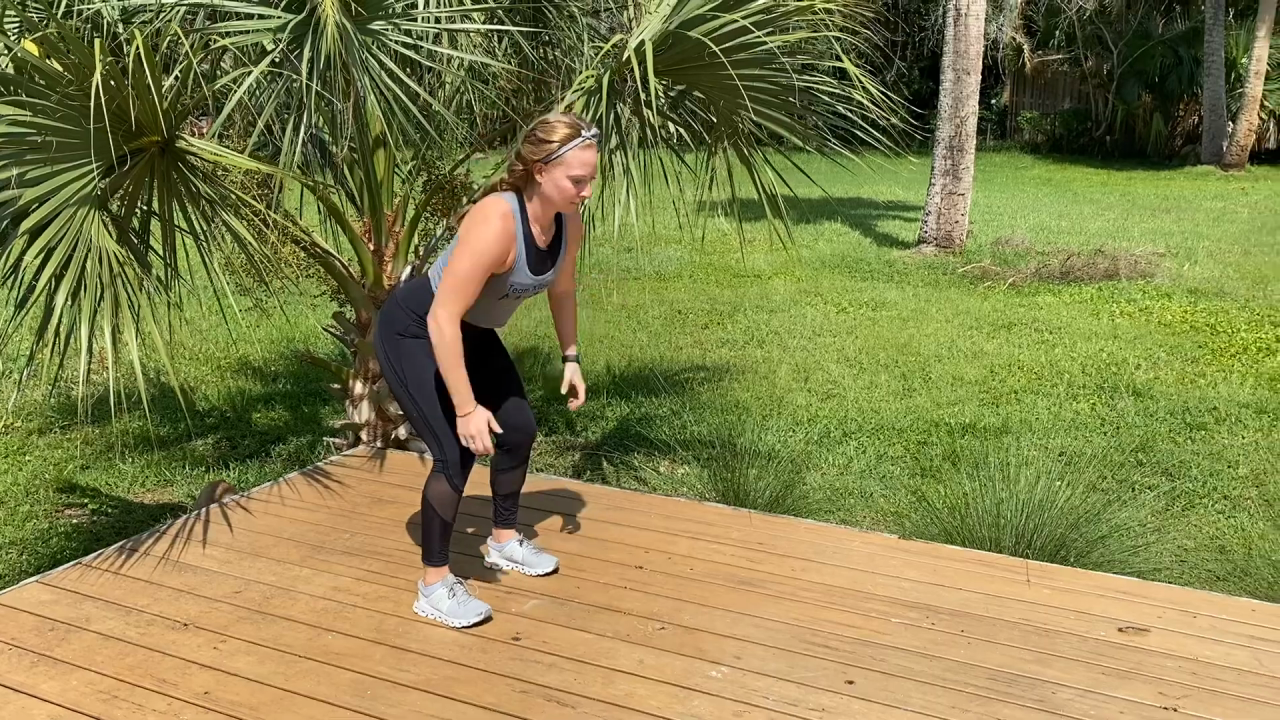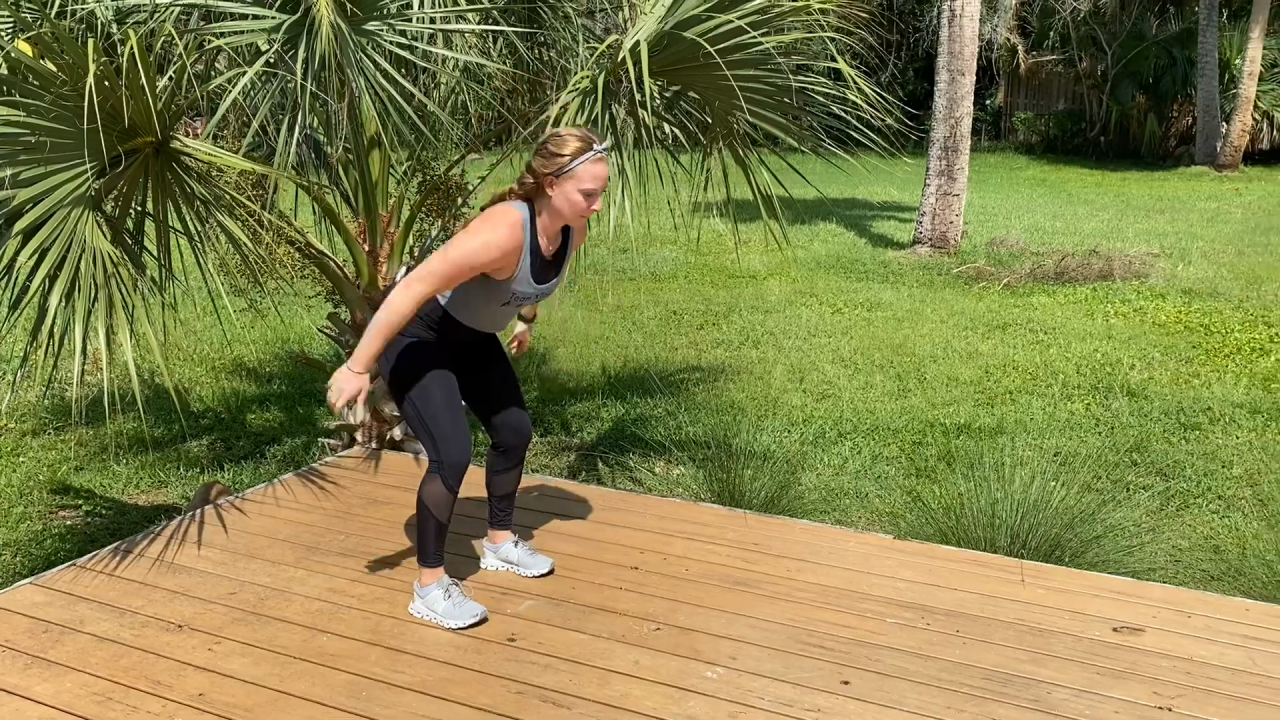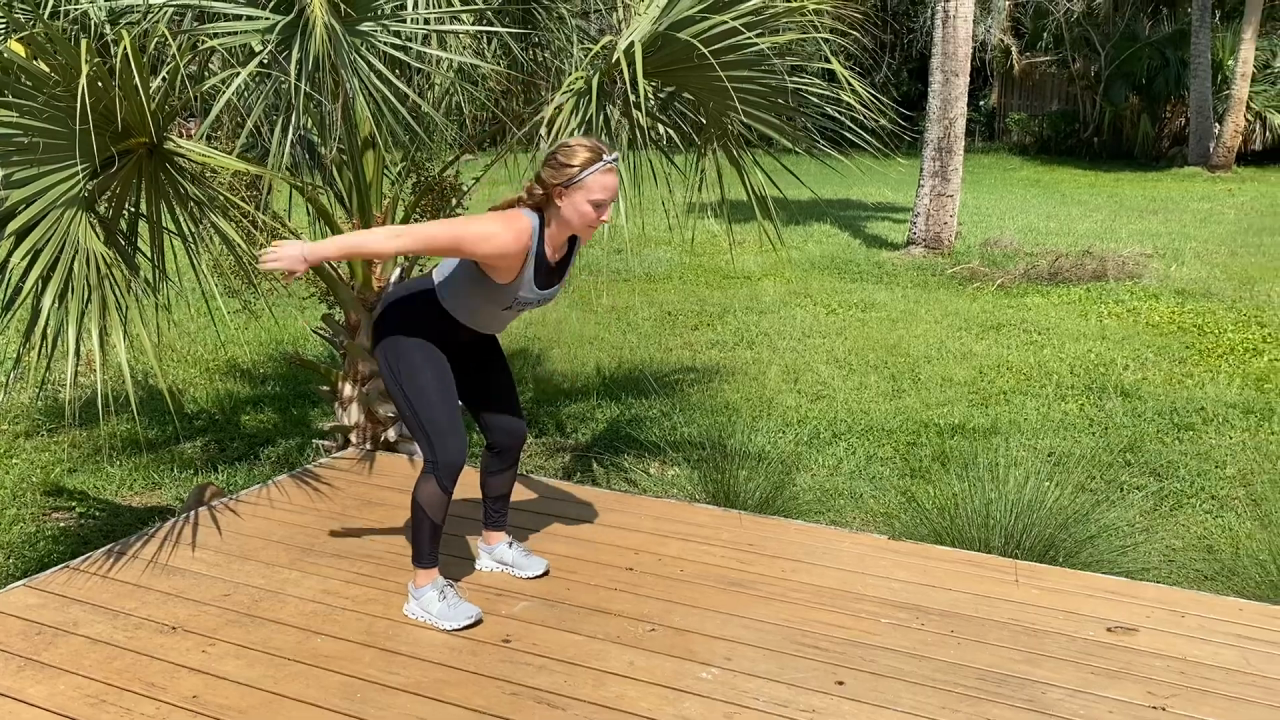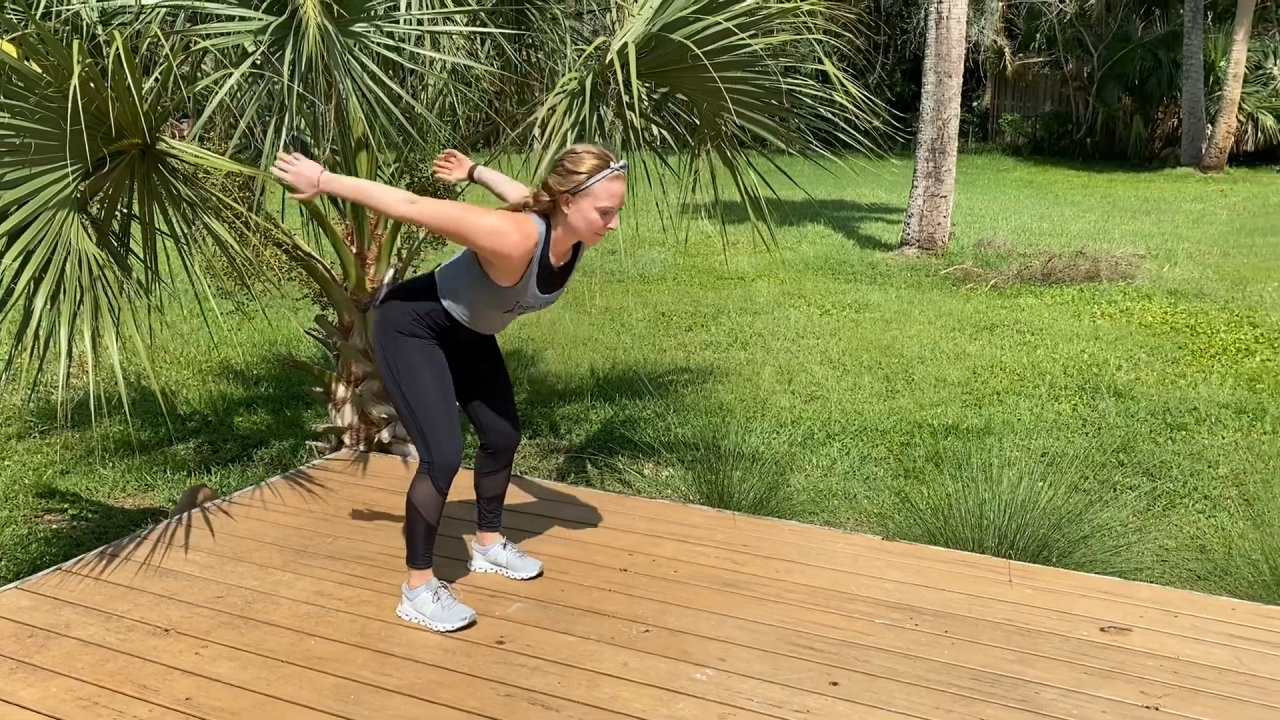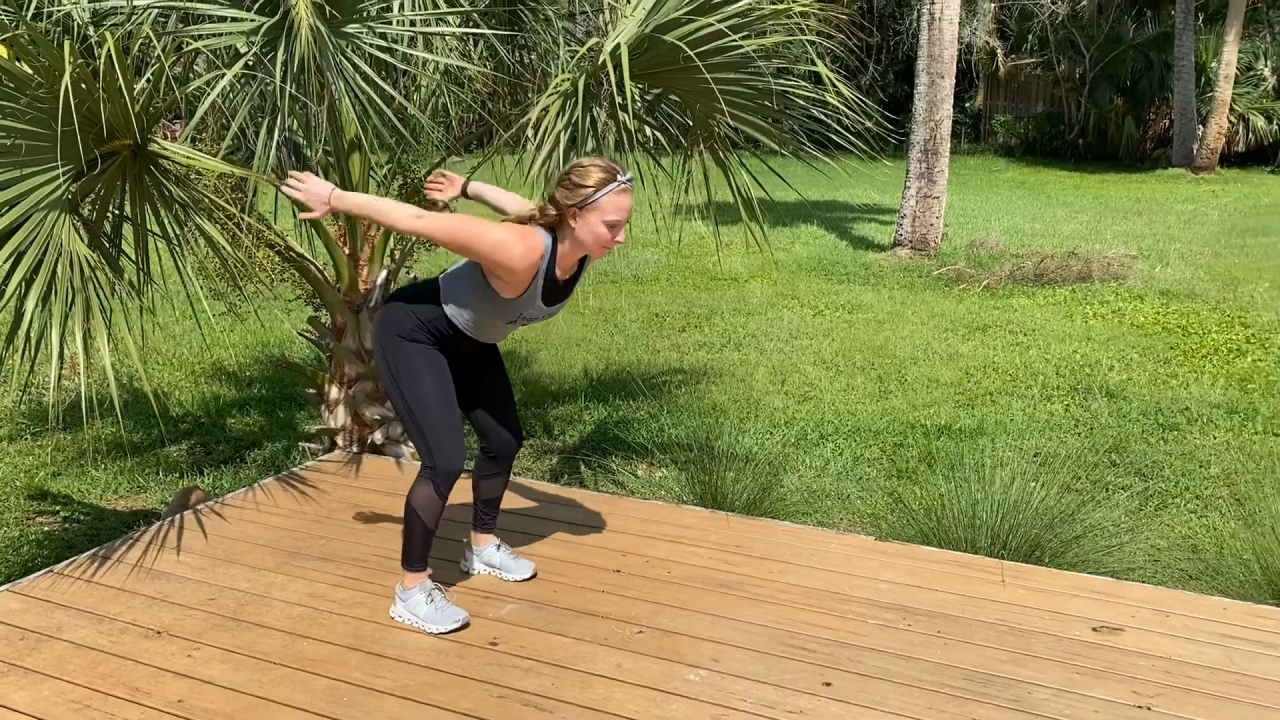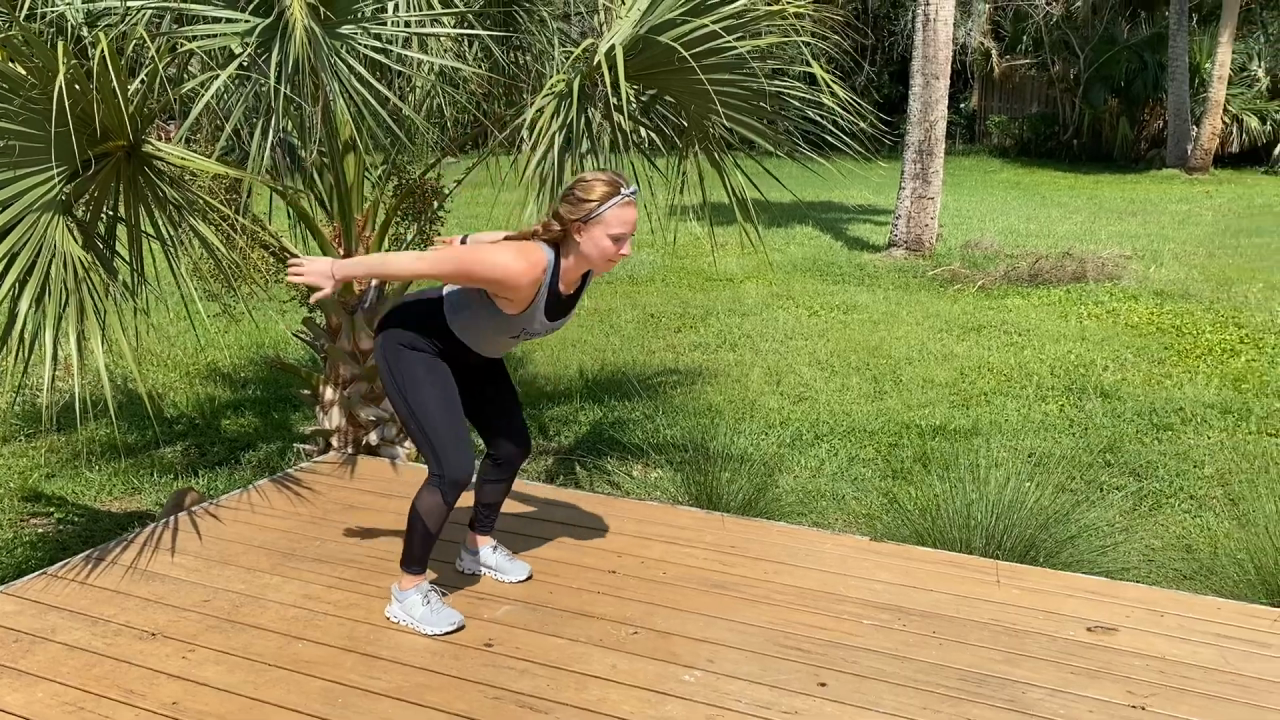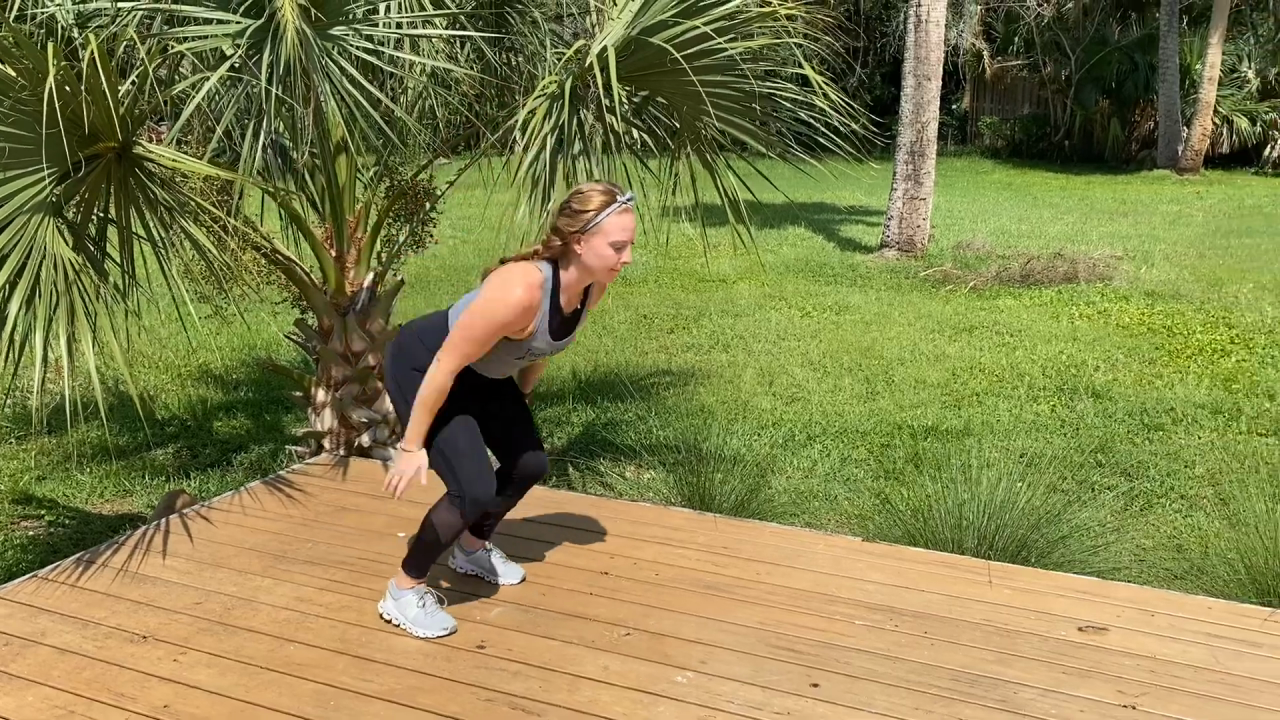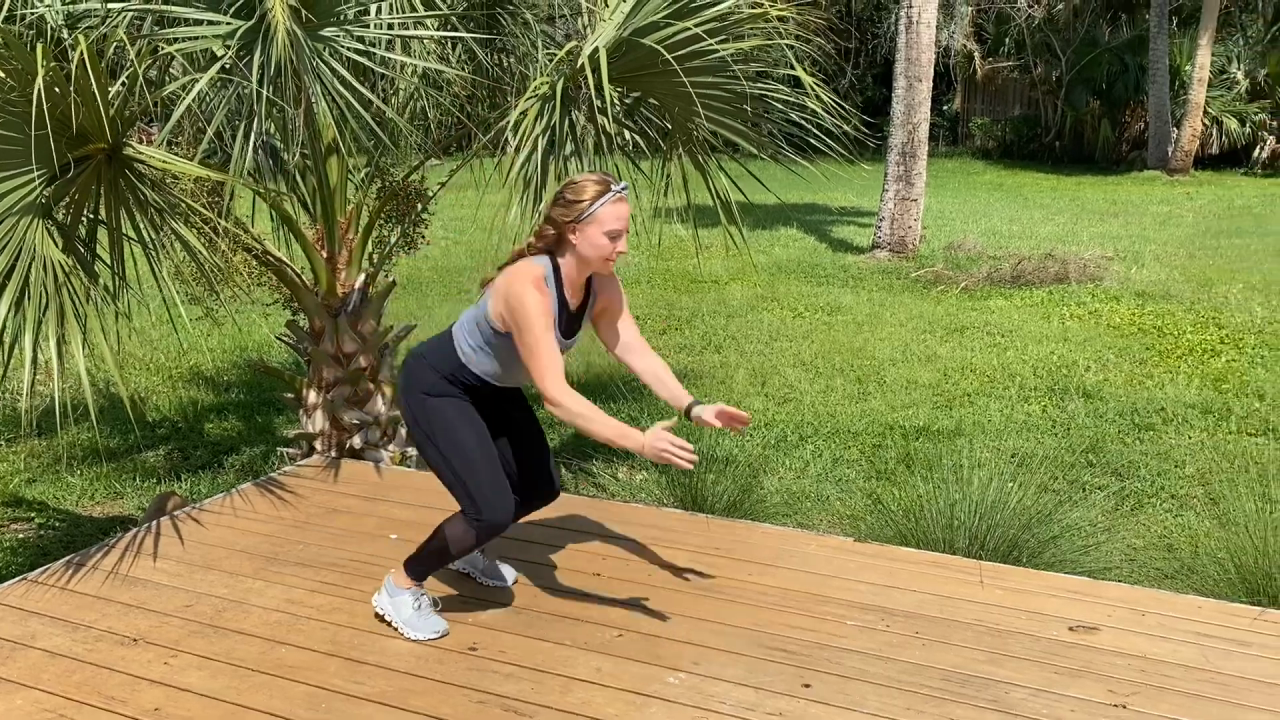
dt=0.1s
person 1, frame 1
left shoulder: (570, 222)
right shoulder: (495, 224)
left elbow: (562, 292)
right elbow: (443, 320)
left wrist: (571, 358)
right wrist: (466, 408)
left hip: (474, 330)
right hip: (414, 331)
left knee: (518, 428)
right knee: (457, 451)
left ankle: (504, 540)
right ankle: (434, 585)
person 1, frame 2
left shoulder: (570, 226)
right shoulder: (503, 231)
right elbow: (411, 291)
left wrist: (527, 318)
right wrist: (359, 366)
left hip: (472, 331)
right hip: (415, 333)
left knee: (513, 431)
right knee: (452, 454)
left ankle: (500, 542)
right ankle: (429, 588)
person 1, frame 3
left shoulder: (575, 230)
right shoulder: (509, 234)
right elbow: (400, 238)
right wrist: (312, 253)
left hip: (467, 332)
right hip: (411, 328)
left knee: (510, 433)
right knee: (446, 454)
left ankle: (495, 543)
right ankle: (423, 586)
person 1, frame 4
left shoulder: (574, 234)
right shoulder: (516, 239)
left elbow: (525, 196)
right elbow: (410, 206)
left wrist: (474, 172)
right wrist: (324, 181)
left hip: (467, 329)
right hip: (411, 326)
left knee: (503, 435)
right knee: (442, 455)
left ankle: (488, 543)
right ankle: (417, 586)
person 1, frame 5
left shoulder: (580, 243)
right shoulder: (521, 251)
left elbow: (527, 209)
right elbow: (416, 219)
left wrist: (467, 188)
right wrist: (333, 199)
left hip: (470, 336)
right hip: (413, 330)
left knee: (505, 440)
right knee: (445, 460)
left ankle: (483, 545)
right ankle: (412, 590)
person 1, frame 6
left shoulder: (582, 261)
right shoulder: (526, 268)
left elbow: (512, 239)
right elbow: (418, 262)
left wrist: (466, 244)
right wrist: (339, 271)
left hip: (472, 345)
right hip: (412, 337)
left knee: (512, 447)
right knee: (451, 468)
left ankle: (480, 545)
right ankle: (410, 587)
person 1, frame 7
left shoulder: (590, 280)
right shoulder: (519, 292)
right elbow: (445, 366)
left wrist: (522, 388)
right wrist: (412, 444)
left hip: (485, 369)
right hip: (419, 363)
left knee: (530, 464)
right knee: (474, 486)
left ankle: (471, 547)
right ankle: (403, 591)
person 1, frame 8
left shoulder: (596, 278)
right shoulder: (528, 286)
left elbow: (632, 348)
right elbow: (554, 393)
left wrist: (691, 407)
right wrist: (637, 440)
left hip: (494, 388)
right hip: (437, 388)
left knee: (541, 489)
right knee: (491, 509)
left ankle: (465, 549)
right ankle: (400, 590)
